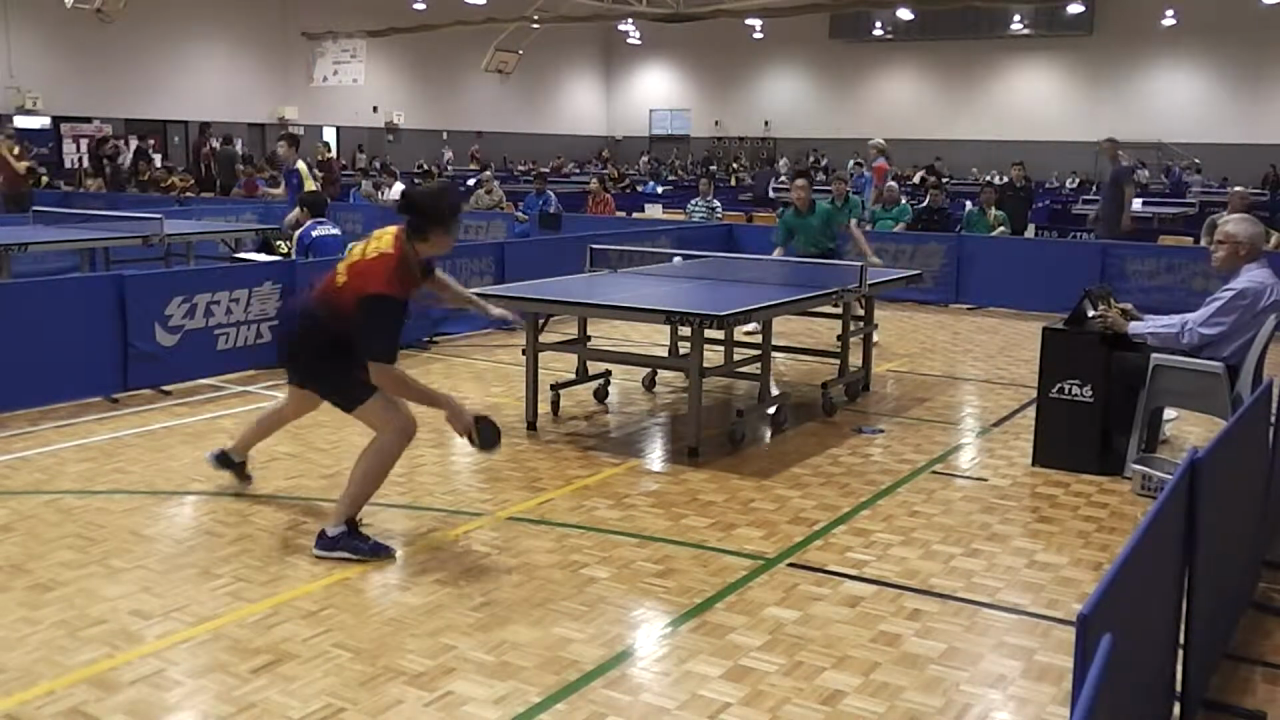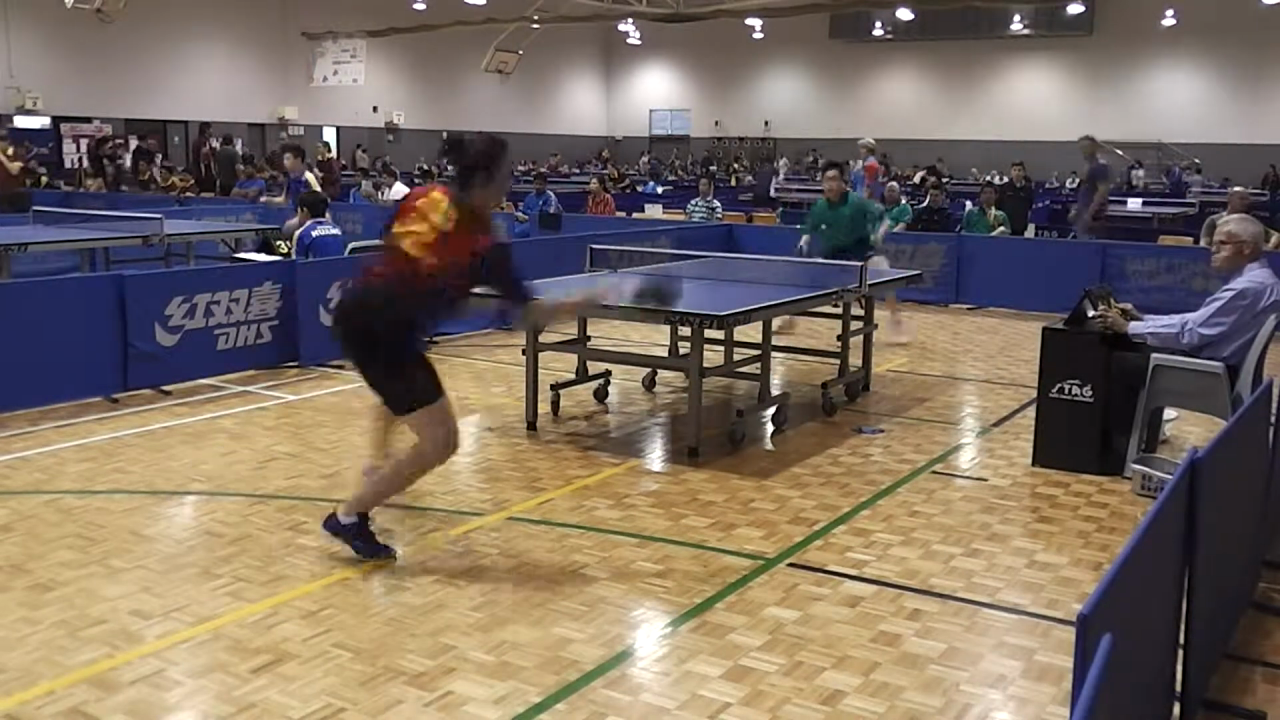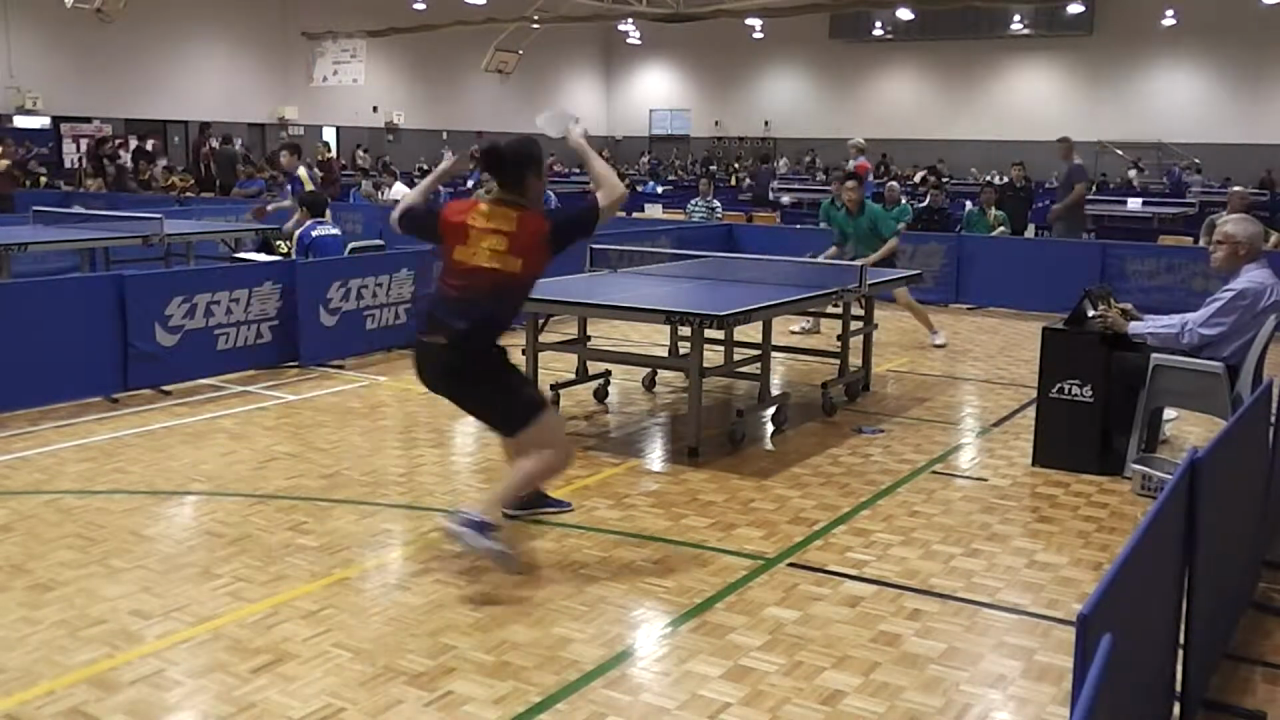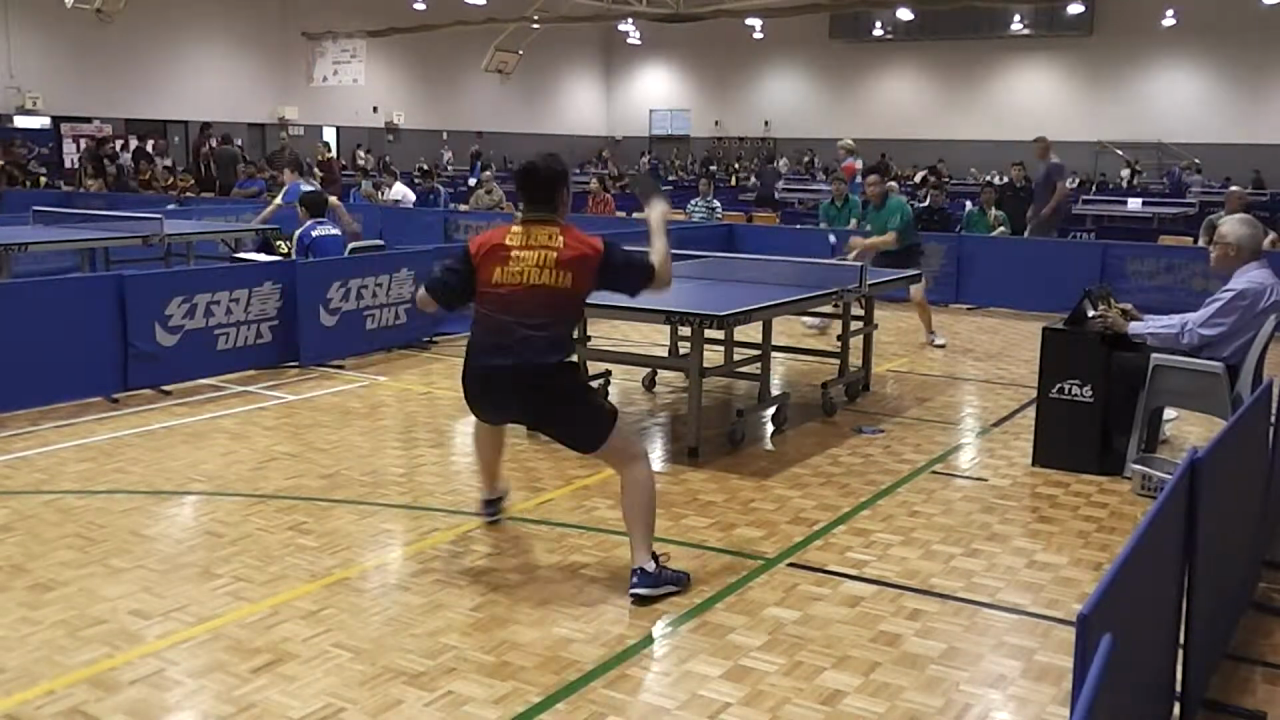
dt=0.2s
person 1, frame 1
left shoulder: (400, 239)
right shoulder: (386, 287)
left elbow: (433, 278)
right elbow: (381, 374)
left wrist: (483, 306)
right wrist: (449, 405)
left hip: (314, 336)
right hip: (317, 350)
left knee: (298, 403)
right knee: (399, 428)
left ankle: (231, 455)
right ankle: (337, 532)
person 1, frame 2
left shoulder: (422, 198)
right shoulder: (481, 246)
right elbow: (533, 313)
right wrist: (591, 302)
left hip: (355, 315)
right hip: (379, 334)
left knee: (406, 375)
right knee: (440, 442)
left ankle: (379, 463)
right ankle: (348, 517)
person 1, frame 3
left shoulder: (458, 214)
right shoulder: (546, 228)
left elbow: (398, 220)
right elbow: (614, 194)
left wrist: (438, 174)
right wrist: (581, 145)
left hip: (430, 349)
right hip: (468, 355)
right knee: (557, 451)
left ankle: (524, 493)
right ankle: (480, 518)
person 1, frame 4
left shoulder: (485, 244)
right shoulder: (589, 250)
left elbow: (428, 300)
right elbow: (660, 278)
right wrist: (658, 225)
left hip: (481, 379)
right hip: (545, 379)
left knee: (497, 411)
right knee: (633, 459)
left ankle: (491, 497)
right ankle: (644, 569)
person 2, frame 1
left shoulder: (1249, 287)
right shoulder: (1256, 279)
left elbow: (1190, 332)
right elbow: (1197, 320)
left wrist: (1129, 328)
right wrist: (1143, 318)
right hip: (1213, 363)
left knee: (1121, 364)
right knee: (1139, 352)
left ankle: (1124, 443)
person 2, frame 2
left shoulder: (1249, 287)
right shoulder: (1255, 279)
left elbow: (1190, 332)
right elbow: (1196, 320)
left wrist: (1128, 327)
right wrist: (1143, 318)
right hip: (1213, 364)
left knee: (1120, 364)
right knee: (1136, 352)
left ankle: (1123, 444)
person 2, frame 3
left shoulder: (1249, 287)
right shoulder: (1255, 279)
left elbow: (1190, 332)
right elbow: (1196, 320)
left wrist: (1128, 328)
right wrist: (1142, 318)
right hip: (1212, 363)
left knee: (1119, 364)
right knee: (1133, 353)
left ankle: (1124, 444)
person 2, frame 4
left shoulder: (1249, 287)
right shoulder: (1256, 279)
left elbow: (1190, 332)
right elbow: (1197, 321)
left wrist: (1129, 328)
right wrist: (1143, 318)
right hip: (1215, 364)
left knee: (1120, 364)
right knee: (1137, 352)
left ankle: (1123, 444)
